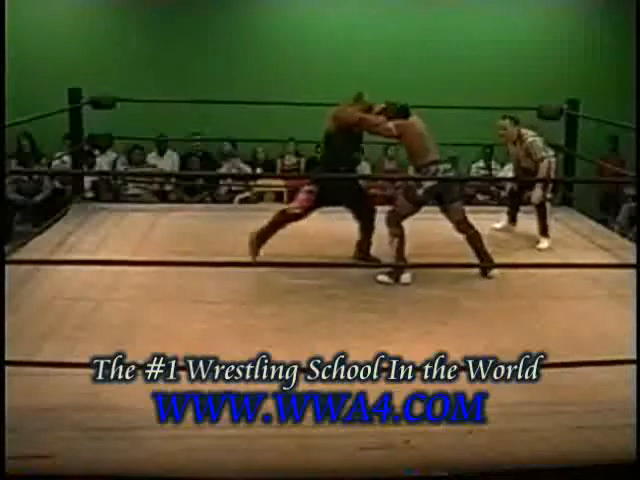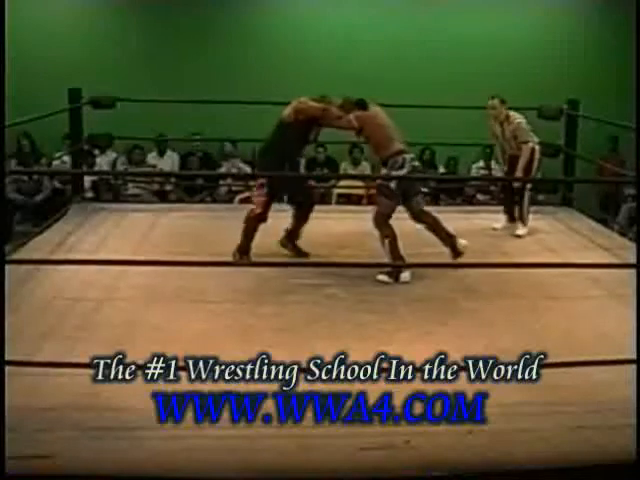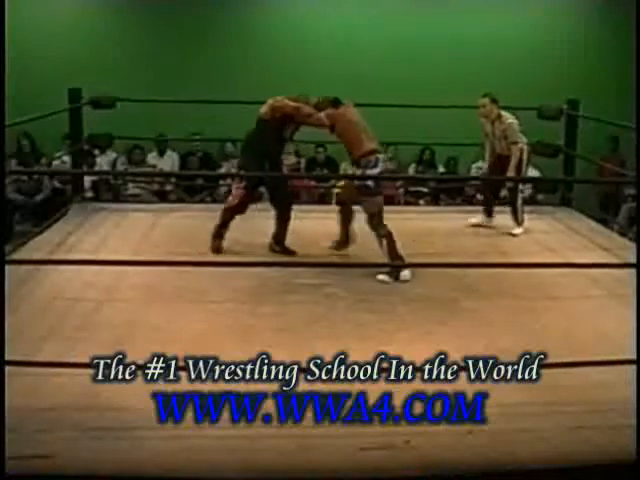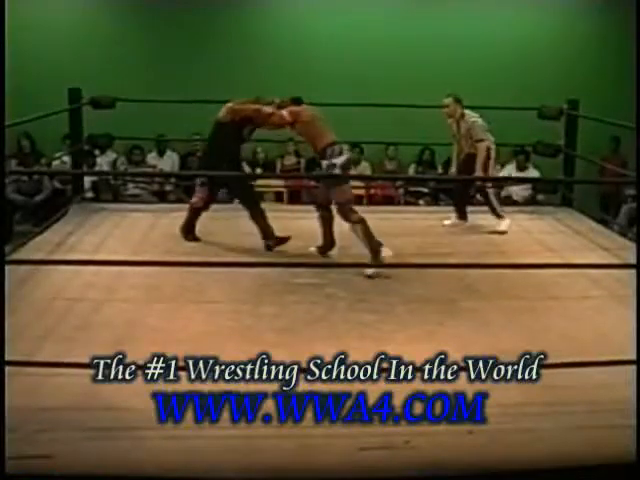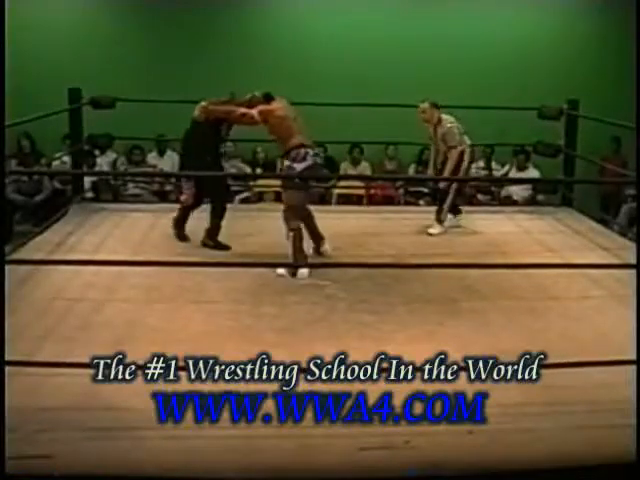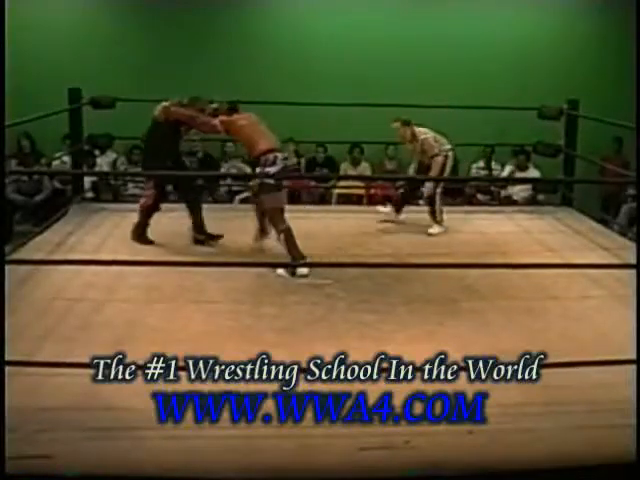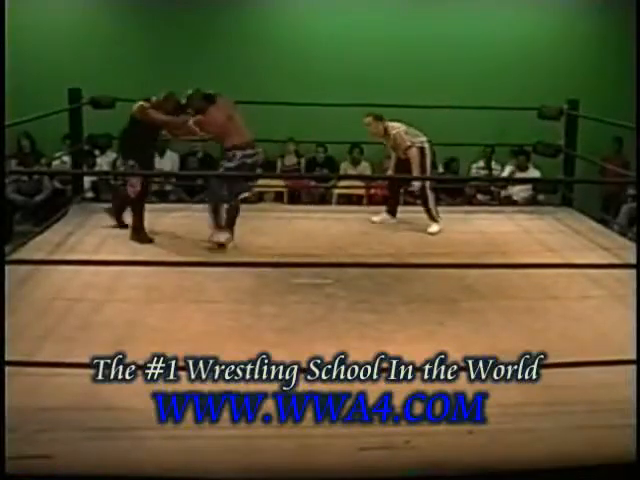
dt=0.4s
person 1, frame 1
left shoulder: (399, 125)
right shoulder: (412, 119)
left hip: (428, 176)
right hip: (444, 173)
left knee: (393, 219)
right knee: (462, 223)
left ankle: (401, 271)
right ankle: (488, 265)
person 1, frame 2
left shoulder: (360, 117)
right shoulder: (374, 109)
left hip: (395, 166)
right hip: (408, 161)
left knee: (381, 220)
right knee: (417, 213)
left ankle: (400, 270)
right ankle: (453, 243)
person 1, frame 3
left shoulder: (334, 114)
right shoulder: (348, 109)
left hip: (368, 166)
right hip: (371, 162)
left knee: (375, 220)
right knee: (343, 197)
left ankle: (399, 267)
right ankle: (345, 240)
person 1, frame 4
left shoulder: (295, 112)
right shoulder: (306, 110)
left elbow: (274, 119)
left hip: (334, 158)
right hip: (335, 157)
left knee: (346, 210)
right knee: (321, 201)
left ankle: (377, 250)
right ankle: (327, 245)
person 1, frame 5
left shoulder: (265, 110)
right shoulder: (279, 104)
left hip: (298, 159)
right hip: (307, 157)
left knee: (290, 213)
right knee: (299, 206)
left ankle: (300, 265)
right ankle: (319, 243)
person 1, frame 6
left shoulder: (229, 121)
right shoulder: (247, 116)
left hip: (270, 163)
right hip: (278, 160)
left knee: (276, 216)
right knee: (258, 193)
left ankle: (299, 264)
right ankle: (262, 231)
person 1, frame 7
left shoulder: (202, 120)
right shoulder: (224, 102)
left hip: (234, 156)
right hip: (252, 153)
left knee: (215, 196)
right knee: (235, 197)
left ankle: (220, 231)
right ankle: (227, 233)
person 2, frame 1
left shoulder: (359, 122)
right shoulder: (339, 116)
right elbow: (362, 118)
right wrist: (382, 122)
left hip: (346, 177)
right hip: (326, 175)
left knee: (366, 212)
right knee: (298, 210)
left ankle: (362, 252)
right ankle: (260, 236)
person 2, frame 2
left shoulder: (319, 117)
right shoulder: (300, 107)
right elbow: (325, 110)
left hip: (289, 164)
right hip: (270, 161)
left knee: (306, 202)
right knee: (259, 208)
left ankle: (290, 240)
right ankle: (242, 250)
person 2, frame 3
left shoulder: (298, 115)
right shoulder: (275, 106)
left elbow: (317, 119)
right elbow: (299, 109)
left hip: (272, 161)
right hip: (252, 158)
left knee: (285, 201)
right knee: (239, 200)
left ankle: (277, 242)
right ankle: (218, 235)
person 2, frame 4
left shoulder: (253, 116)
right shoulder: (231, 110)
right elbow: (257, 110)
left hip: (231, 161)
right hip: (212, 161)
left knee: (250, 198)
right knee: (203, 199)
left ankle: (269, 238)
right ankle: (187, 228)
person 2, frame 5
left shoulder: (229, 114)
right shoulder: (206, 109)
right elbow: (229, 112)
left hip: (211, 157)
right hip: (192, 157)
left knee: (221, 195)
right knee: (194, 196)
left ankle: (210, 237)
right ankle: (179, 223)
person 2, frame 6
left shoulder: (188, 117)
right shoulder: (166, 109)
left elbow: (205, 127)
right elbow: (190, 116)
right wrist: (211, 122)
left hip: (171, 155)
right hip: (154, 156)
left knee: (190, 189)
right knee: (154, 195)
left ankle: (200, 232)
right ankle: (139, 231)
person 2, frame 7
left shoulder: (163, 113)
right shoulder: (144, 108)
left elbow: (175, 130)
right elbow: (166, 120)
right wrist: (187, 120)
left hip: (145, 149)
right hip: (131, 148)
left knee: (135, 184)
right knee: (138, 186)
left ankle: (116, 210)
right ankle: (137, 231)
person 3, frame 1
left shoulder: (531, 140)
right shoulder: (508, 139)
left elbow: (543, 164)
right elbow: (515, 157)
left wrist: (538, 187)
right wrist: (517, 177)
left hip: (545, 165)
right hip: (528, 166)
left knee: (540, 200)
right knee: (514, 192)
left ankle: (545, 237)
right ankle: (510, 222)
person 3, frame 2
left shoulder: (518, 122)
right shoulder: (493, 123)
left elbow: (526, 147)
right elbow: (498, 144)
left wrist: (520, 171)
right wrist: (503, 165)
left hip: (530, 153)
right hip: (513, 155)
left knee: (522, 188)
right knee: (507, 188)
left ankle: (523, 225)
right ankle: (510, 221)
person 3, frame 3
left shoulder: (509, 122)
right shoulder: (485, 121)
left elbow: (516, 148)
left wrist: (511, 171)
right wrist: (487, 163)
left hip: (517, 154)
right hip: (500, 155)
left knee: (513, 189)
right knee: (488, 185)
left ankle: (519, 224)
right ankle: (486, 217)
person 3, frame 4
left shoulder: (473, 121)
right shoulder: (452, 121)
left elbow: (482, 146)
right elbow: (457, 143)
left wrist: (479, 170)
right wrist: (454, 165)
left hip: (486, 152)
right hip: (470, 154)
left knee: (482, 186)
right knee: (458, 185)
left ankle: (502, 218)
right ankle: (460, 217)
person 3, frame 5
left shoulder: (449, 126)
right shoulder: (430, 124)
left elbow: (455, 151)
right elbow: (435, 145)
left wrist: (446, 174)
right wrist: (432, 167)
left hip: (461, 153)
right hip: (447, 153)
left knee: (447, 186)
right knee: (441, 187)
left ankle: (440, 223)
right ankle: (454, 214)
person 3, frame 6
left shoulder: (425, 138)
right shoulder: (409, 138)
left elbow: (438, 159)
right elbow: (417, 155)
left wrist: (430, 181)
right wrist: (413, 172)
left hip: (443, 157)
right hip: (427, 159)
left knee: (432, 190)
right knee: (410, 184)
left ankle: (438, 224)
right ankle: (395, 210)
person 3, frame 7
left shoulder: (396, 132)
right shoulder: (383, 133)
left elbow: (413, 152)
left wrist: (416, 176)
right wrist: (392, 169)
left hip: (420, 150)
right hip: (405, 154)
left knee: (422, 186)
right knee: (393, 182)
left ankle: (435, 221)
right ankle: (390, 214)
